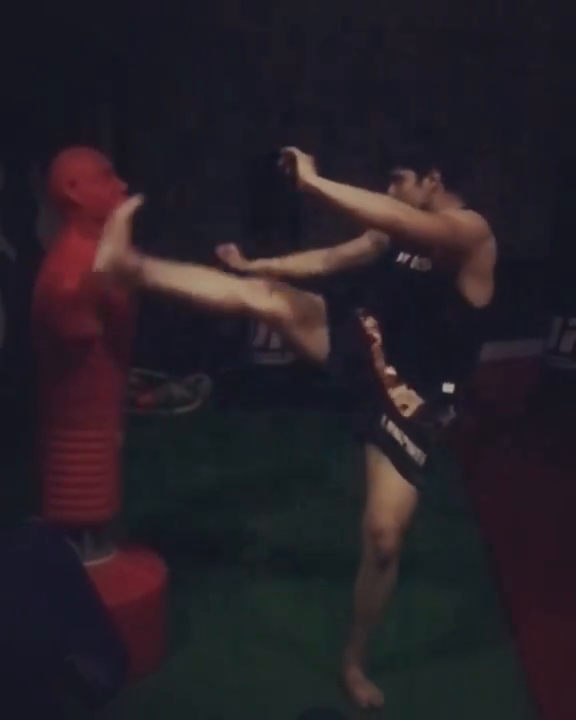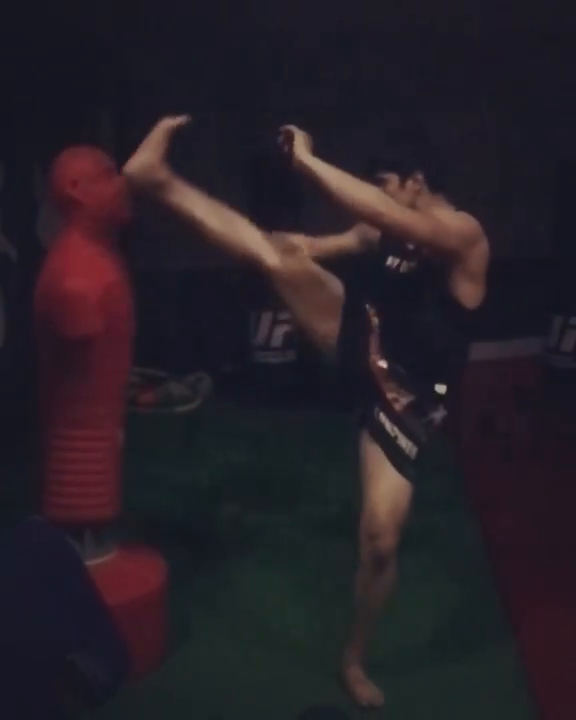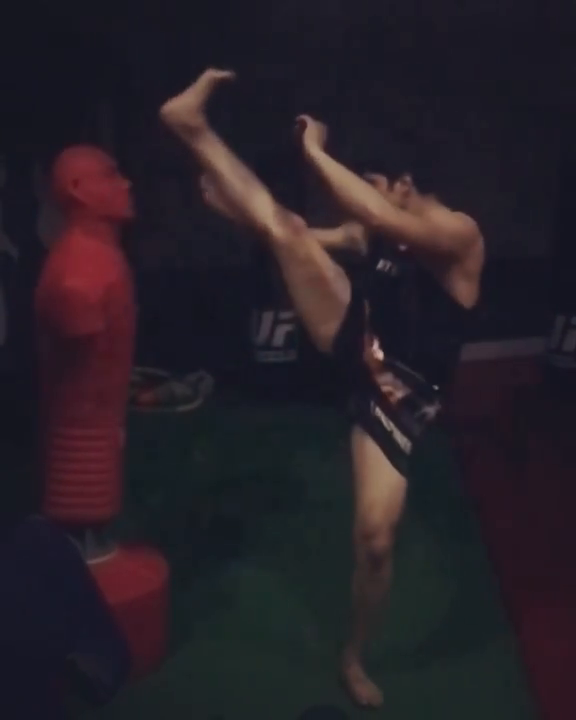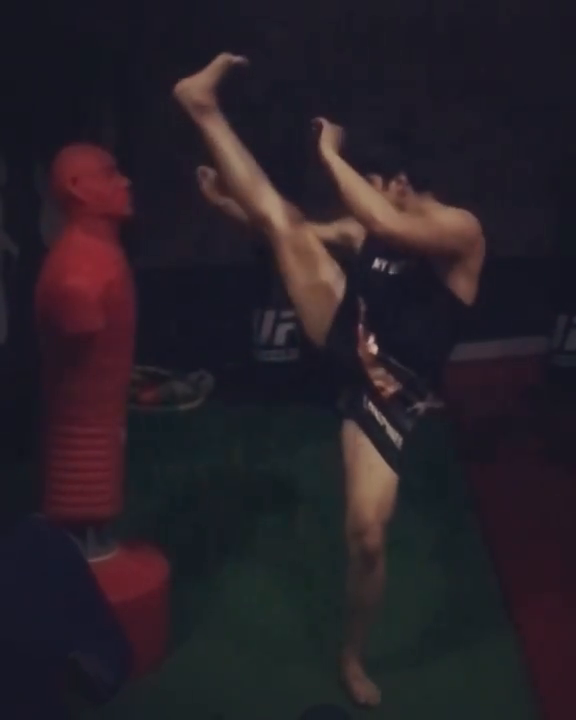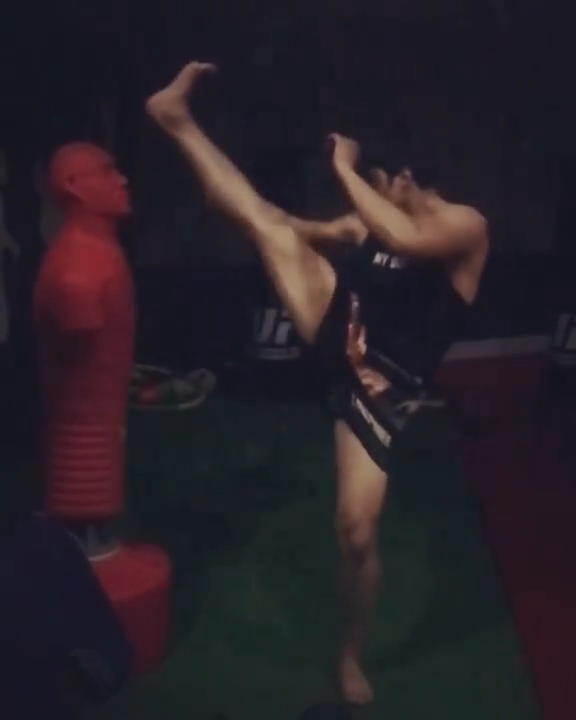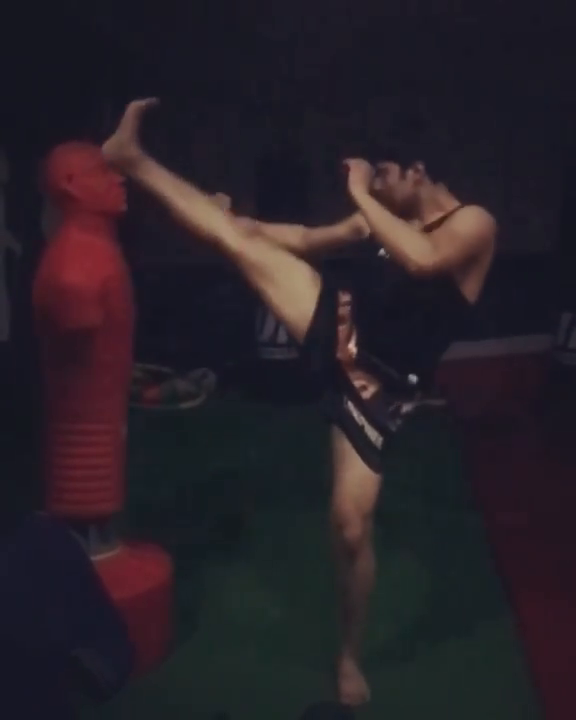
dt=0.3s
person 1, frame 1
left shoulder: (469, 232)
right shoulder: (397, 233)
left elbow: (402, 221)
right elbow: (327, 260)
left wrist: (313, 182)
right wrist: (251, 264)
left hip: (415, 399)
right hip: (368, 349)
left knee: (383, 540)
right knee: (265, 296)
left ankle: (354, 662)
right ankle: (129, 261)
person 1, frame 2
left shoulder: (462, 233)
right shoulder: (385, 232)
left elbow: (388, 214)
right elbow: (311, 247)
left wrist: (308, 161)
right wrist: (241, 230)
left hip: (407, 396)
right hip: (364, 345)
left knee: (381, 539)
right knee: (283, 261)
left ankle: (354, 661)
right ankle: (159, 179)
person 1, frame 3
left shoulder: (457, 232)
right shoulder: (373, 233)
left elbow: (381, 218)
right elbow: (305, 237)
left wrist: (314, 151)
right wrist: (229, 206)
left hip: (397, 395)
right hip: (356, 348)
left knee: (376, 538)
right knee: (283, 228)
left ankle: (353, 659)
person 1, frame 4
left shoulder: (459, 229)
right shoulder: (366, 228)
left elbow: (391, 228)
right elbow: (294, 230)
left wrist: (329, 155)
right wrist: (227, 198)
left hip: (389, 390)
right hip: (349, 344)
left knee: (368, 535)
right knee: (281, 219)
left ankle: (352, 657)
person 1, frame 5
left shoulder: (464, 225)
right shoulder: (371, 222)
left elbow: (410, 242)
right elbow: (299, 230)
left wrist: (345, 171)
right wrist: (230, 199)
left hip: (381, 387)
right hip: (344, 336)
left knee: (358, 531)
right knee: (266, 223)
left ankle: (351, 657)
person 1, frame 6
left shoulder: (473, 224)
right shoulder: (381, 219)
left elbow: (424, 259)
right elbow: (307, 239)
left wrist: (360, 193)
right wrist: (240, 219)
left hip: (377, 387)
right hip: (338, 330)
left knee: (352, 529)
right knee: (240, 239)
left ankle: (348, 657)
right ankle: (135, 158)
person 2, frame 1
left shoulder: (97, 252)
right shoulder: (73, 270)
right elbow: (78, 360)
left wrist: (127, 387)
left hip: (96, 418)
right hip: (80, 425)
left knee: (89, 522)
right knee: (78, 525)
person 2, frame 2
left shoulder: (97, 252)
right shoulder: (75, 272)
right elbow: (78, 361)
left hip: (97, 419)
right hip: (82, 426)
left knee: (91, 522)
right knee: (80, 527)
person 2, frame 3
left shoulder: (100, 251)
right shoulder: (76, 270)
right elbow: (80, 359)
left wrist: (129, 386)
left hip: (98, 416)
right hip: (83, 424)
left knee: (91, 520)
right knee: (80, 524)
person 2, frame 4
left shoulder: (101, 250)
right shoulder: (78, 267)
right elbow: (80, 357)
left wrist: (131, 385)
left hip: (99, 415)
right hip: (83, 422)
left knee: (92, 518)
right knee: (82, 523)
person 2, frame 5
left shoulder: (99, 248)
right shoulder: (75, 266)
right elbow: (79, 355)
left wrist: (131, 384)
left hip: (100, 414)
right hip: (83, 420)
left knee: (94, 516)
right knee: (82, 521)
person 2, frame 6
left shoulder: (97, 247)
right shoulder: (73, 265)
right elbow: (80, 356)
left hip: (100, 413)
right hip: (84, 420)
left knee: (94, 517)
right knee: (83, 523)
